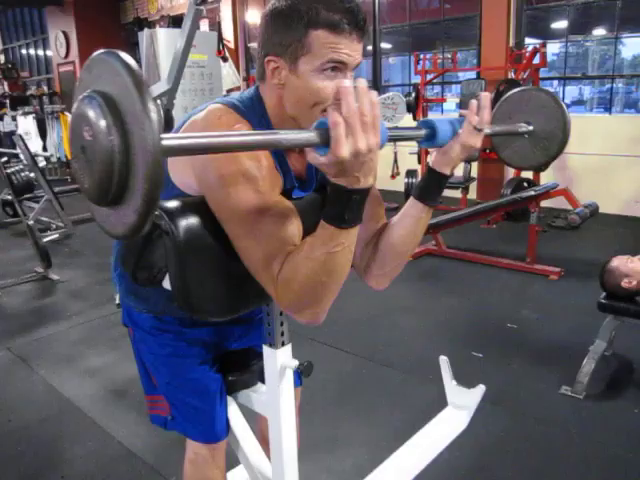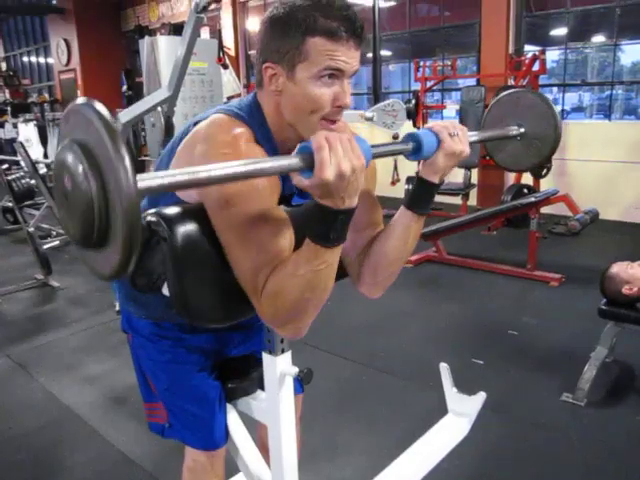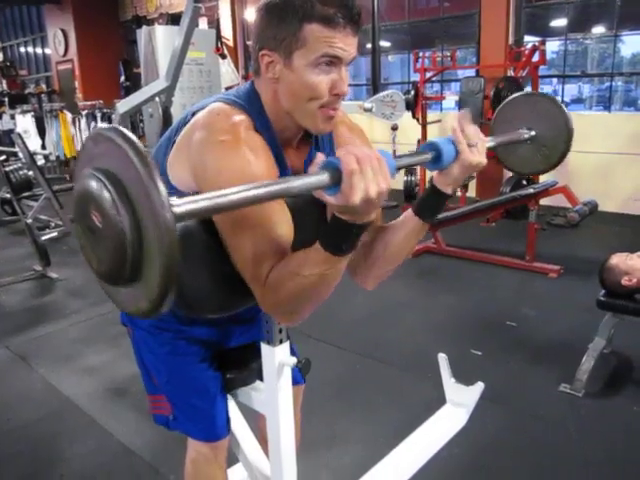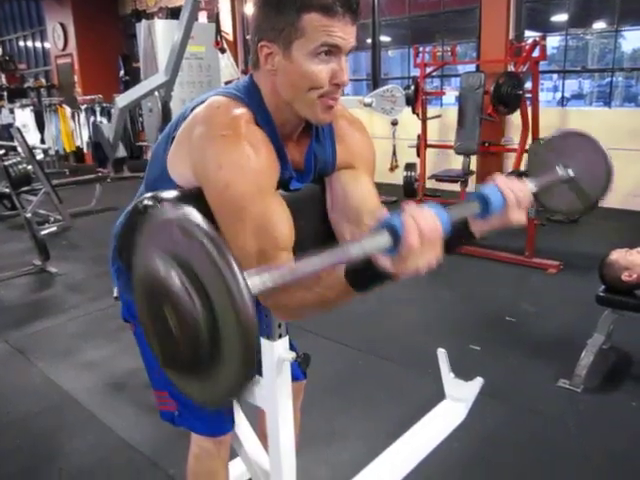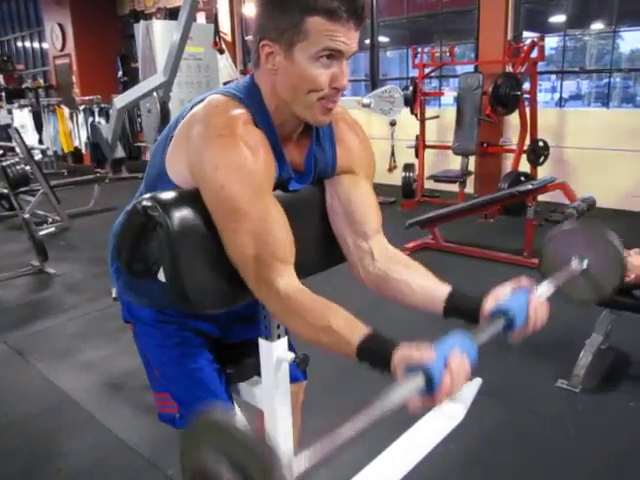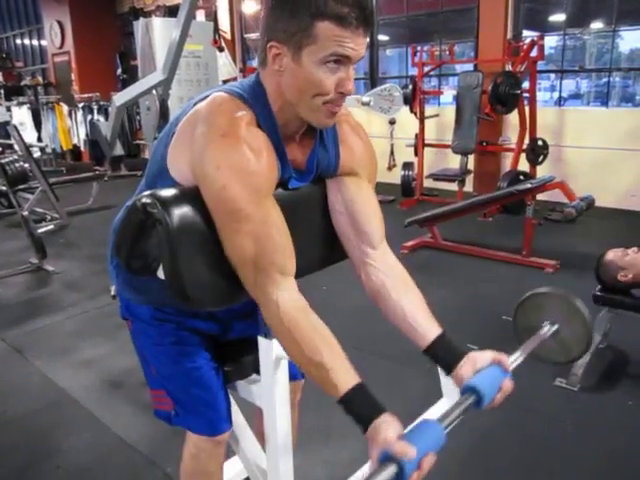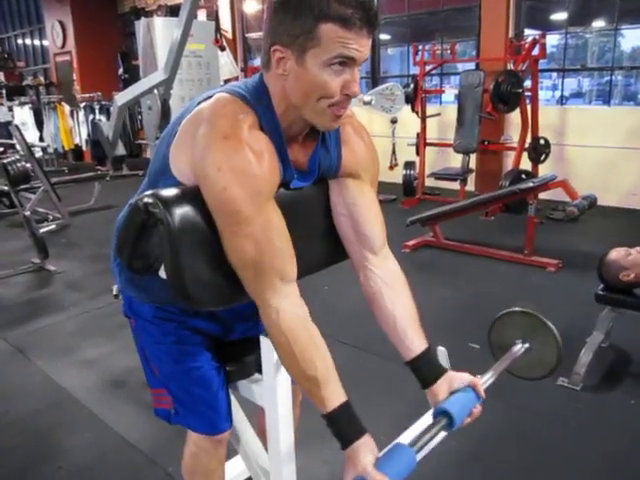
dt=0.3s
person 1, frame 1
left shoulder: (349, 137)
left elbow: (376, 271)
right elbow: (306, 305)
left wrist: (439, 174)
right wrist: (351, 189)
right hip: (167, 300)
right knee: (209, 435)
person 1, frame 2
left shoulder: (339, 148)
right shoulder: (230, 148)
left elbow: (370, 279)
right elbow: (288, 318)
left wrist: (427, 185)
right wrist: (335, 210)
left hip: (238, 295)
right hip: (167, 308)
right knee: (208, 441)
person 1, frame 3
left shoulder: (341, 139)
right shoulder: (229, 141)
left elbow: (365, 269)
right elbow: (282, 301)
left wrist: (440, 191)
right wrist: (349, 222)
left knee: (285, 389)
right knee: (210, 433)
person 1, frame 4
left shoulder: (343, 132)
right shoulder: (231, 137)
left elbow: (362, 252)
right elbow: (280, 290)
left wrist: (467, 225)
right wrist: (380, 266)
left knee: (286, 384)
right knee: (214, 427)
person 1, frame 5
left shoulder: (341, 136)
right shoulder: (229, 139)
left elbow: (370, 254)
right elbow: (277, 288)
left wrist: (474, 305)
right wrist: (390, 356)
left hip: (239, 283)
left knee: (287, 385)
person 1, frame 6
left shoulder: (345, 138)
right shoulder: (231, 140)
left elbow: (374, 258)
right elbow: (277, 294)
left wrist: (453, 357)
right wrist: (371, 417)
left hip: (236, 278)
right hip: (162, 289)
left knee: (285, 381)
right knee: (211, 427)
person 1, frame 7
left shoulder: (348, 141)
right shoulder: (234, 141)
left elbow: (376, 261)
right elbow: (279, 298)
left wrist: (432, 375)
right wrist: (352, 437)
left hip: (239, 277)
right hip: (164, 285)
left knee: (285, 382)
right knee: (211, 426)
